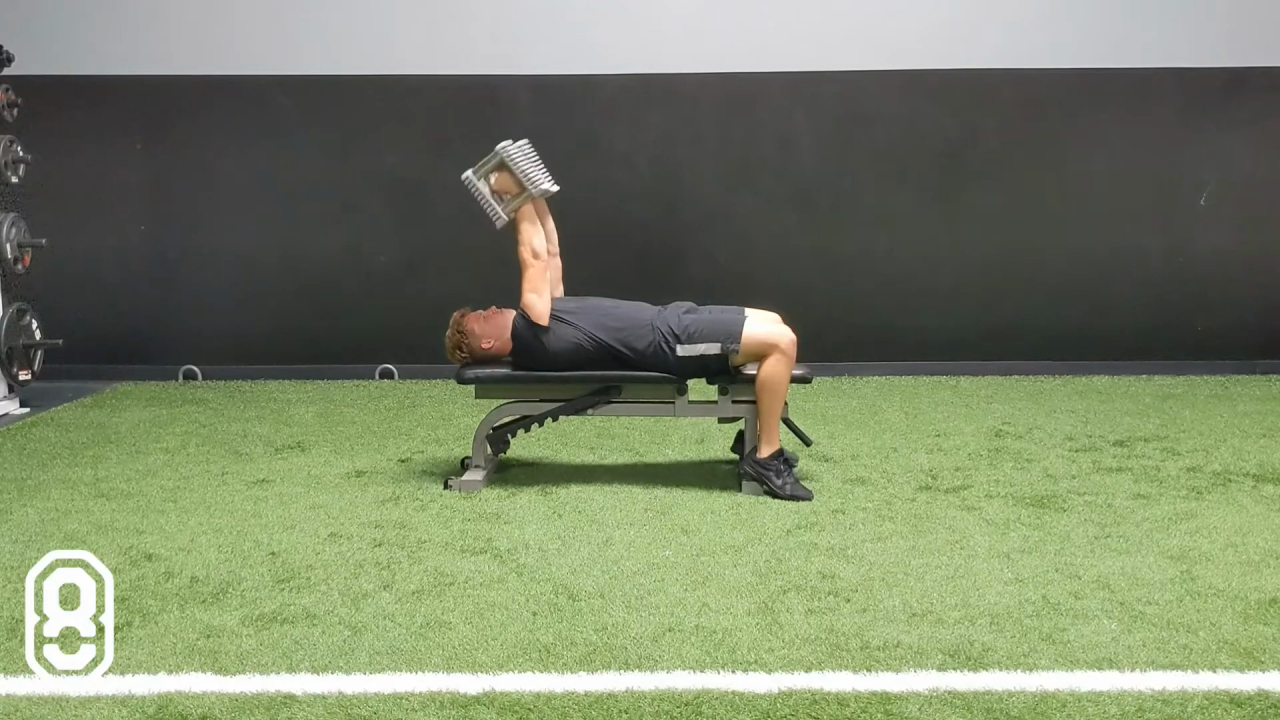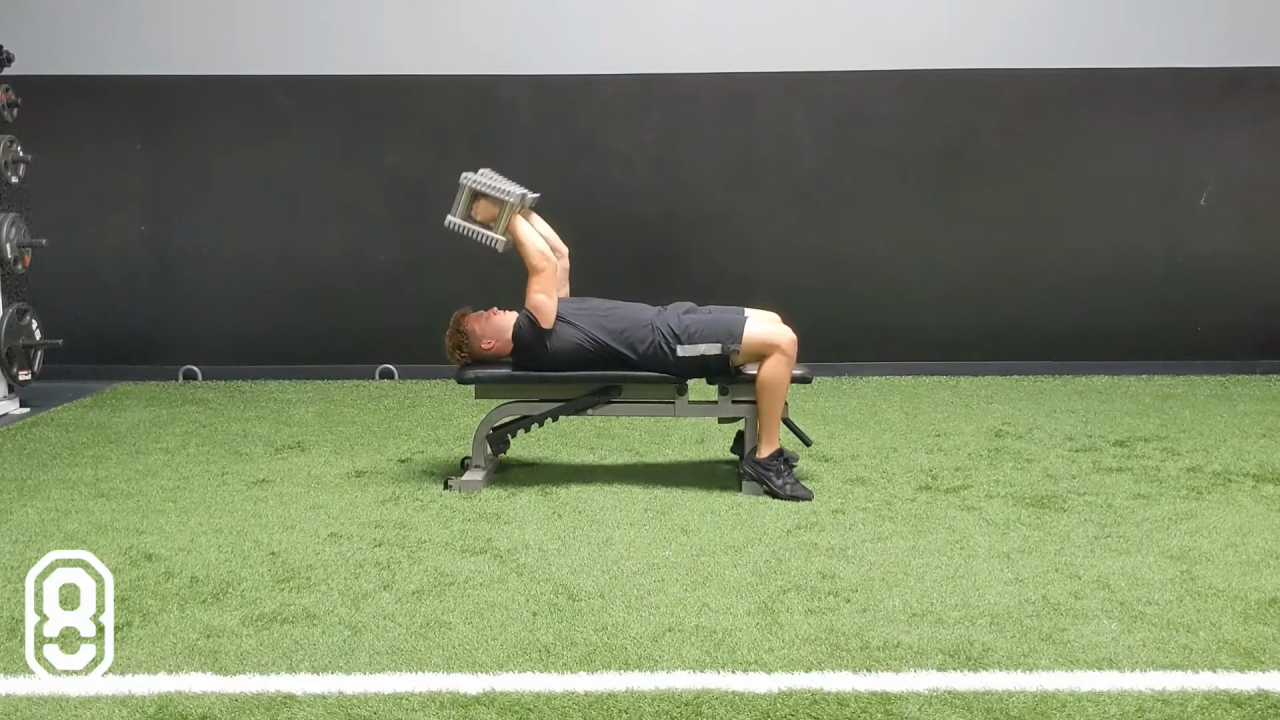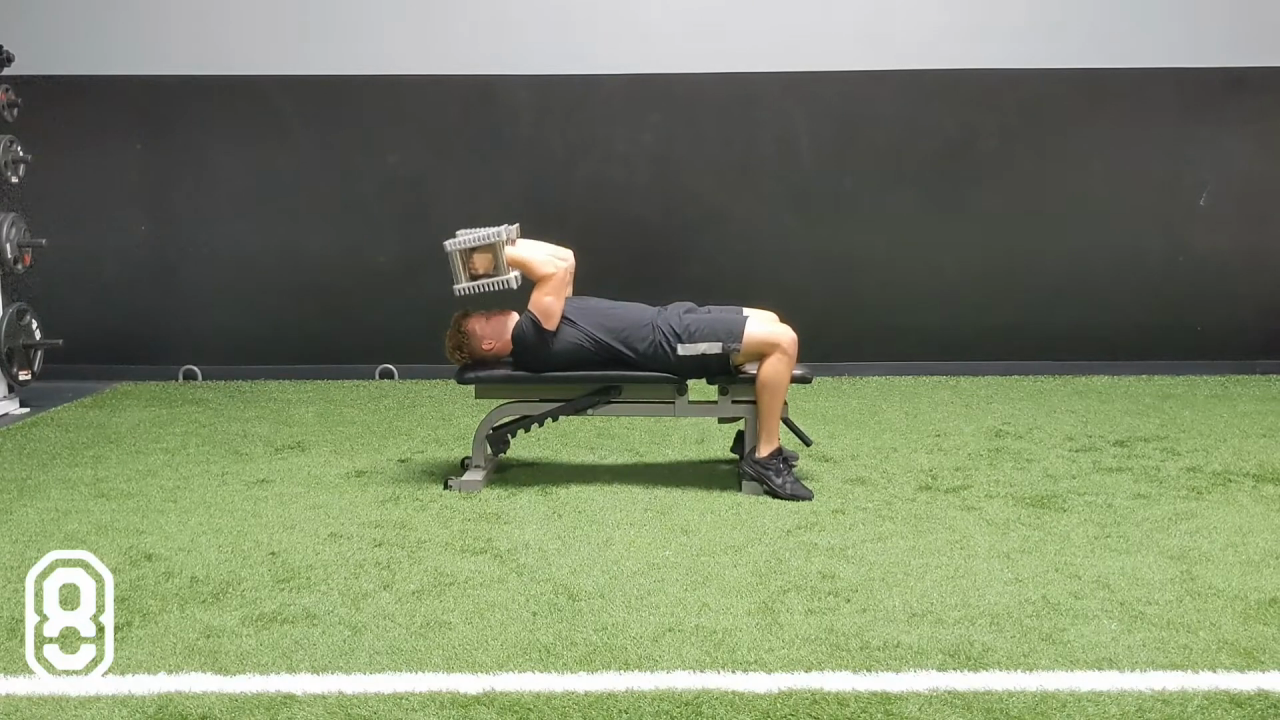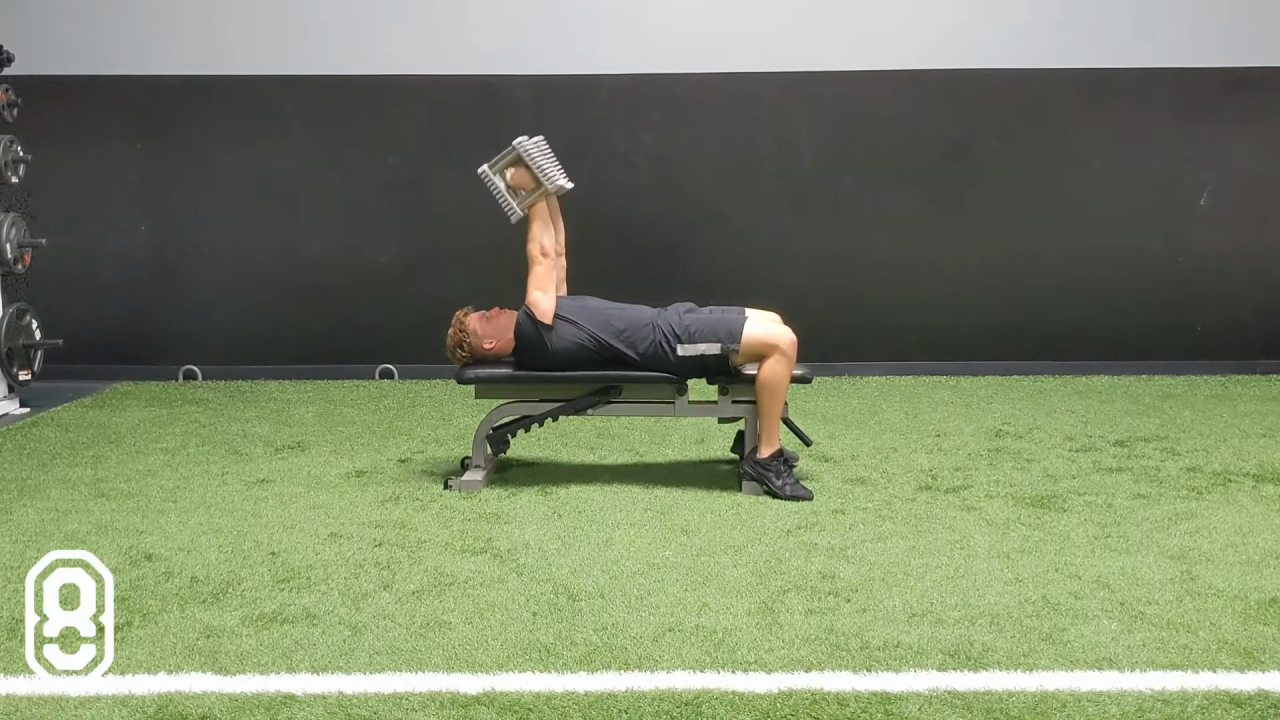
dt=0.7s
person 1, frame 1
left shoulder: (538, 321)
right shoulder: (530, 340)
left elbow: (551, 256)
right elbow: (535, 259)
left wrist: (531, 195)
right wrist: (518, 195)
left hip: (665, 320)
right hip: (668, 342)
left knee: (772, 323)
right knee: (780, 342)
left ankle: (762, 436)
right ankle: (765, 457)
person 1, frame 2
left shoulder: (537, 323)
right shoulder: (531, 342)
left elbow: (560, 257)
right elbow: (544, 265)
left wrist: (519, 210)
right wrist: (503, 213)
left hip: (665, 321)
right hip: (666, 341)
left knee: (771, 324)
right knee: (781, 342)
left ankle: (759, 437)
right ankle: (765, 458)
person 1, frame 3
left shoulder: (530, 330)
right shoulder: (530, 342)
left elbow: (565, 258)
right elbow: (557, 269)
left wrist: (505, 246)
right wrist: (500, 253)
left hip: (664, 322)
right hip: (666, 341)
left knee: (770, 325)
right knee: (782, 341)
left ankle: (762, 440)
right ankle: (764, 457)
person 1, frame 4
left shoulder: (539, 321)
right shoulder: (533, 339)
left elbow: (556, 257)
right elbow: (541, 257)
left wrist: (545, 192)
right wrist: (532, 190)
left hip: (667, 324)
right hip: (668, 342)
left knee: (773, 325)
right knee: (781, 342)
left ankle: (762, 437)
right ankle: (766, 458)
